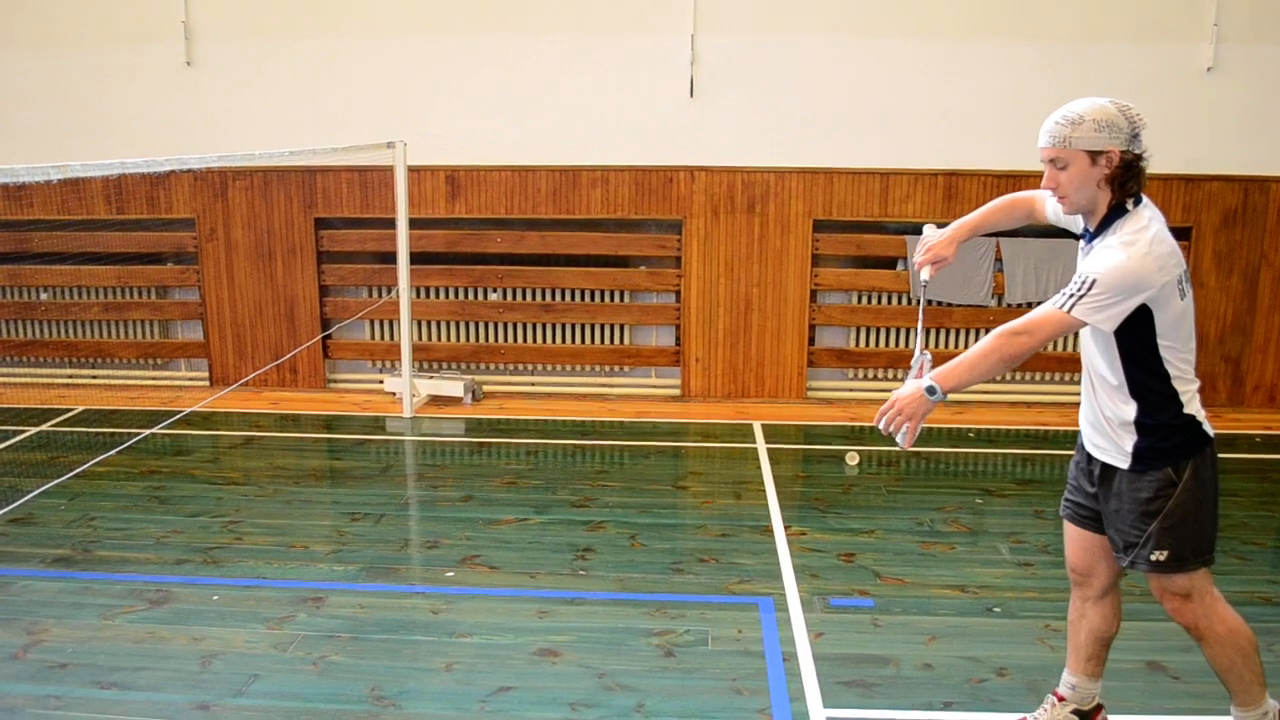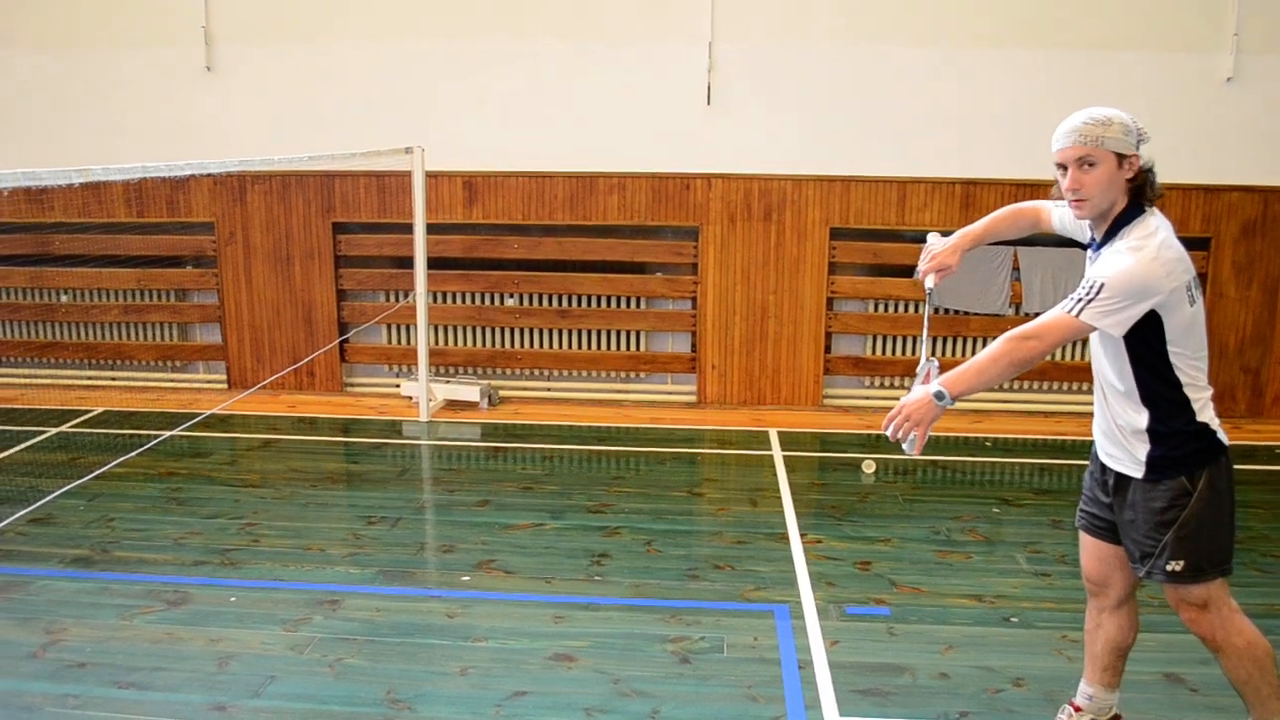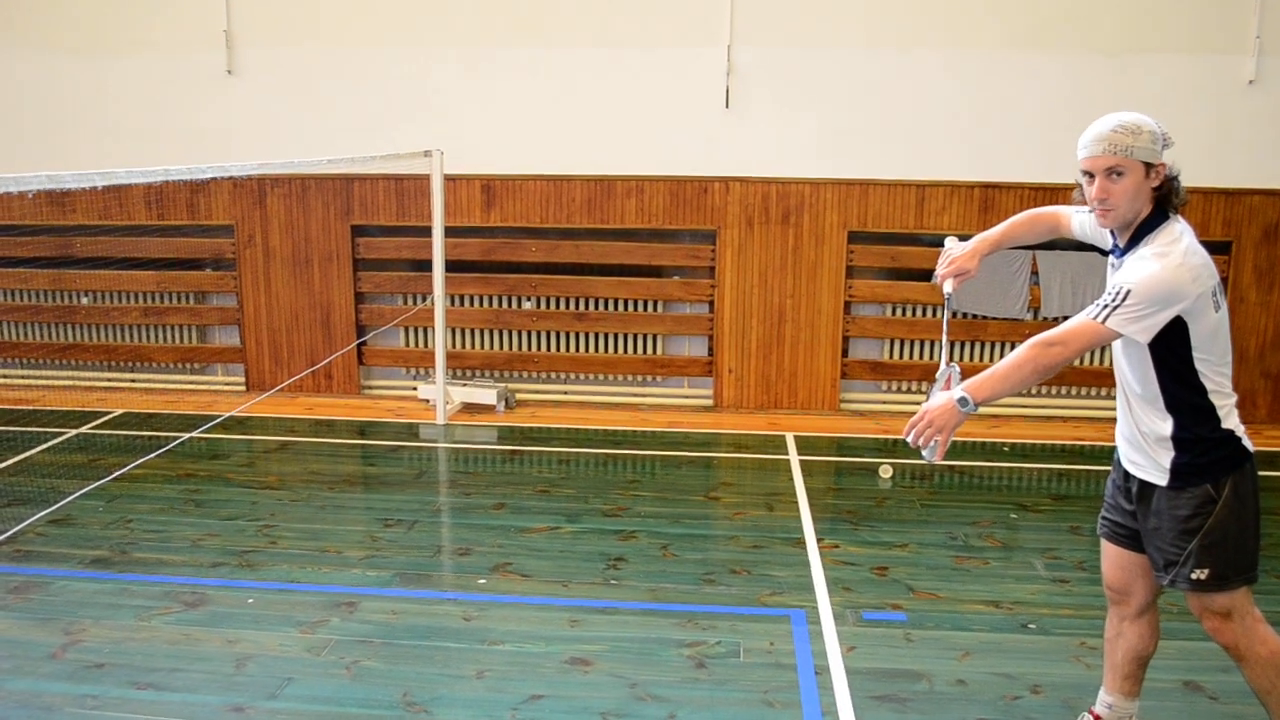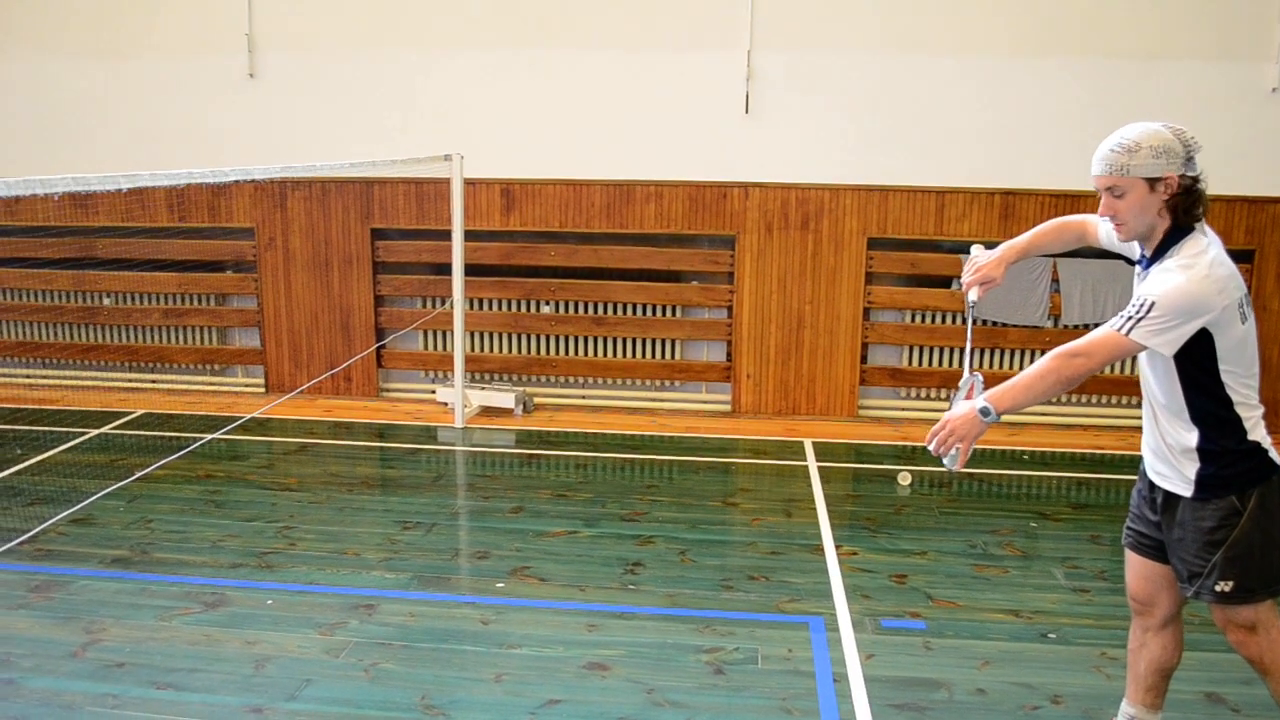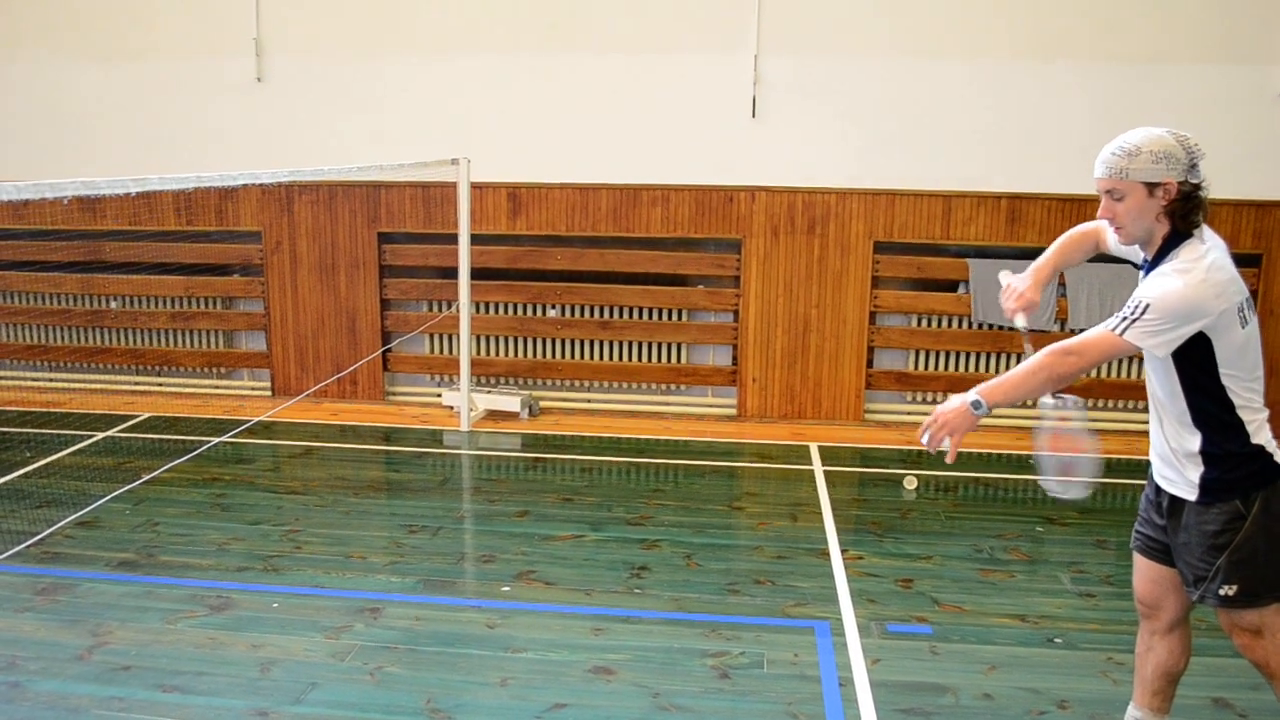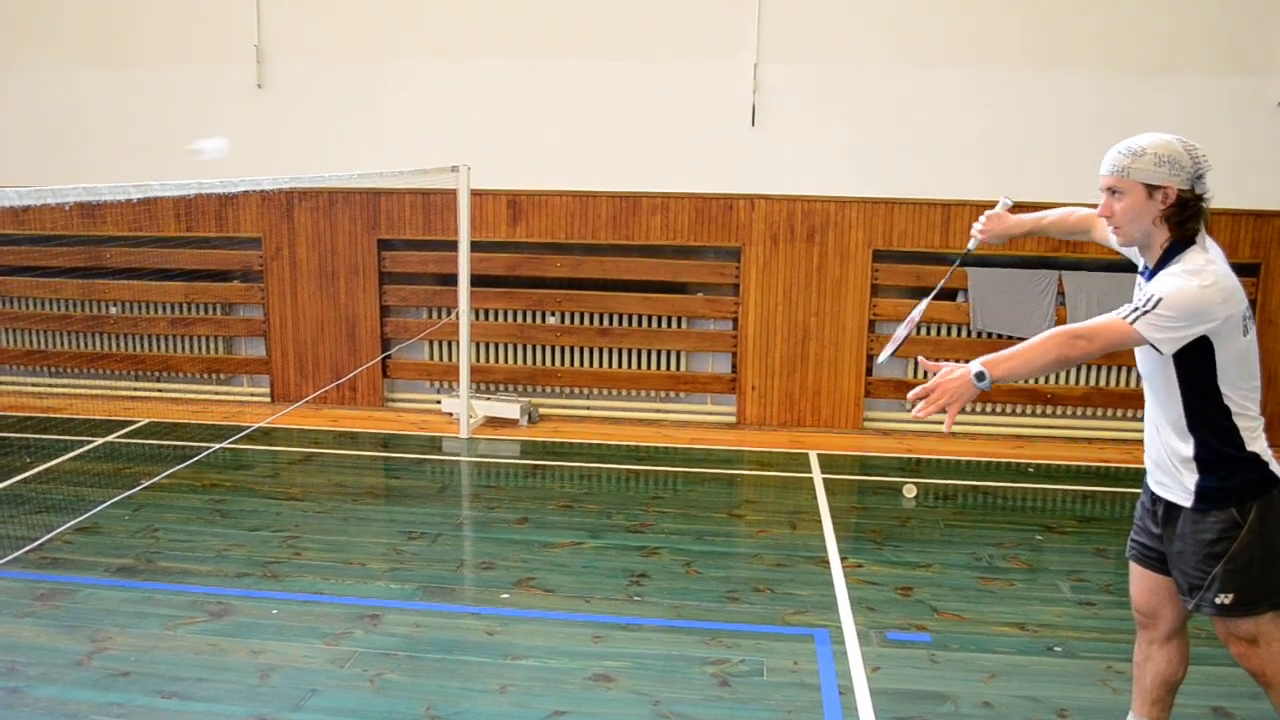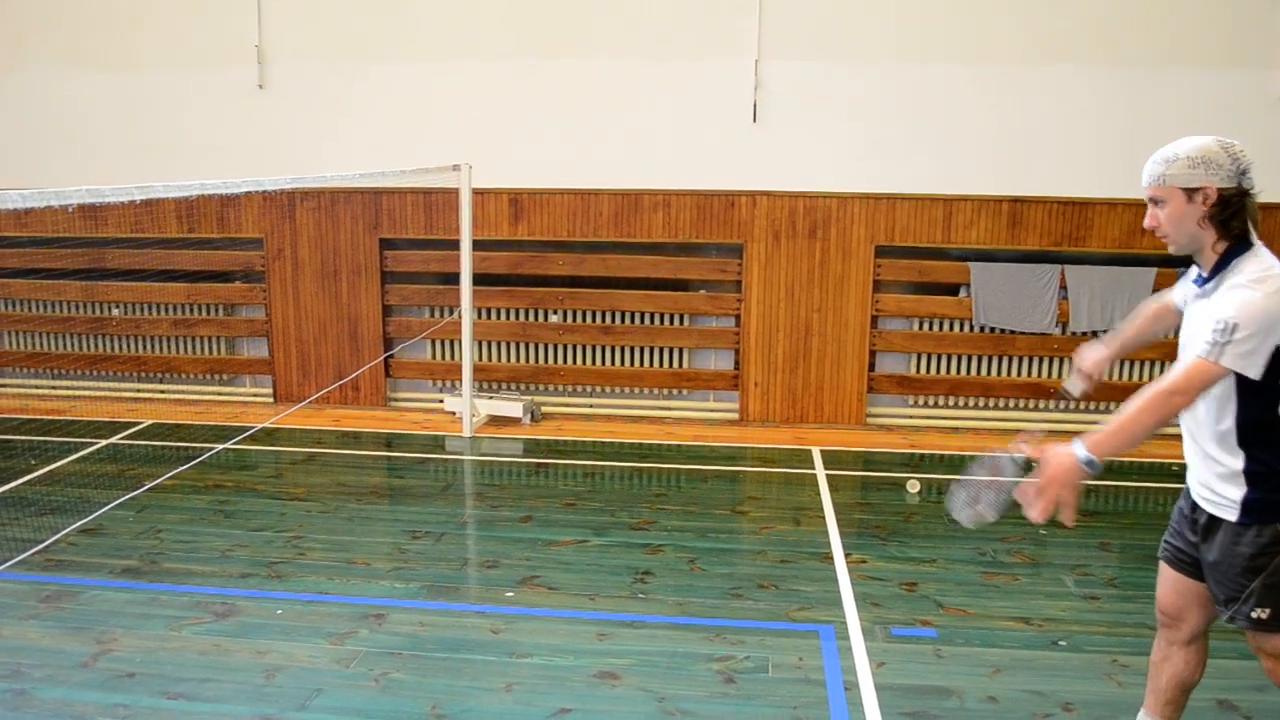
dt=0.5s
person 1, frame 1
left shoulder: (1133, 253)
right shoulder: (1104, 207)
left elbow: (1023, 337)
right elbow: (1025, 205)
left wrist: (932, 387)
right wrist: (956, 232)
left hip: (1157, 457)
right hip: (1102, 443)
left knee: (1186, 600)
right knee: (1089, 577)
person 1, frame 2
left shoulder: (1141, 259)
right shoulder: (1105, 218)
left elbow: (1033, 341)
right elbow: (1030, 213)
left wrist: (940, 393)
right wrist: (961, 240)
left hip: (1173, 465)
right hip: (1115, 453)
left knee: (1204, 610)
right knee: (1105, 587)
person 1, frame 3
left shoulder: (1165, 265)
right shoulder: (1125, 225)
left elbow: (1055, 350)
right elbow: (1049, 219)
left wrist: (963, 399)
right wrist: (978, 245)
left hip: (1196, 472)
right hip: (1139, 461)
left knee: (1225, 619)
right knee: (1126, 595)
person 1, frame 4
left shoulder: (1190, 278)
right shoulder: (1157, 235)
left elbow: (1079, 360)
right elbow: (1078, 228)
left wrist: (984, 409)
right wrist: (1004, 254)
left hip: (1221, 483)
right hip: (1164, 473)
right knee: (1149, 605)
person 1, frame 5
left shoulder: (1189, 282)
right shoulder: (1168, 239)
left elbow: (1073, 359)
right elbow: (1089, 236)
left wrist: (976, 401)
right wrist: (1035, 277)
left hip: (1228, 488)
right hip: (1174, 477)
right knee: (1158, 610)
person 1, frame 6
left shoulder: (1196, 284)
right shoulder: (1163, 246)
left elbow: (1080, 343)
right elbow: (1089, 223)
left wrist: (978, 373)
right wrist: (1018, 223)
left hip: (1224, 497)
right hip: (1168, 486)
right knee: (1155, 619)
person 1, frame 7
right shoulder: (1212, 269)
left elbow: (1176, 391)
right elbow: (1166, 308)
left wrist: (1083, 456)
right wrist: (1108, 347)
right hip: (1206, 495)
right knee: (1176, 620)
